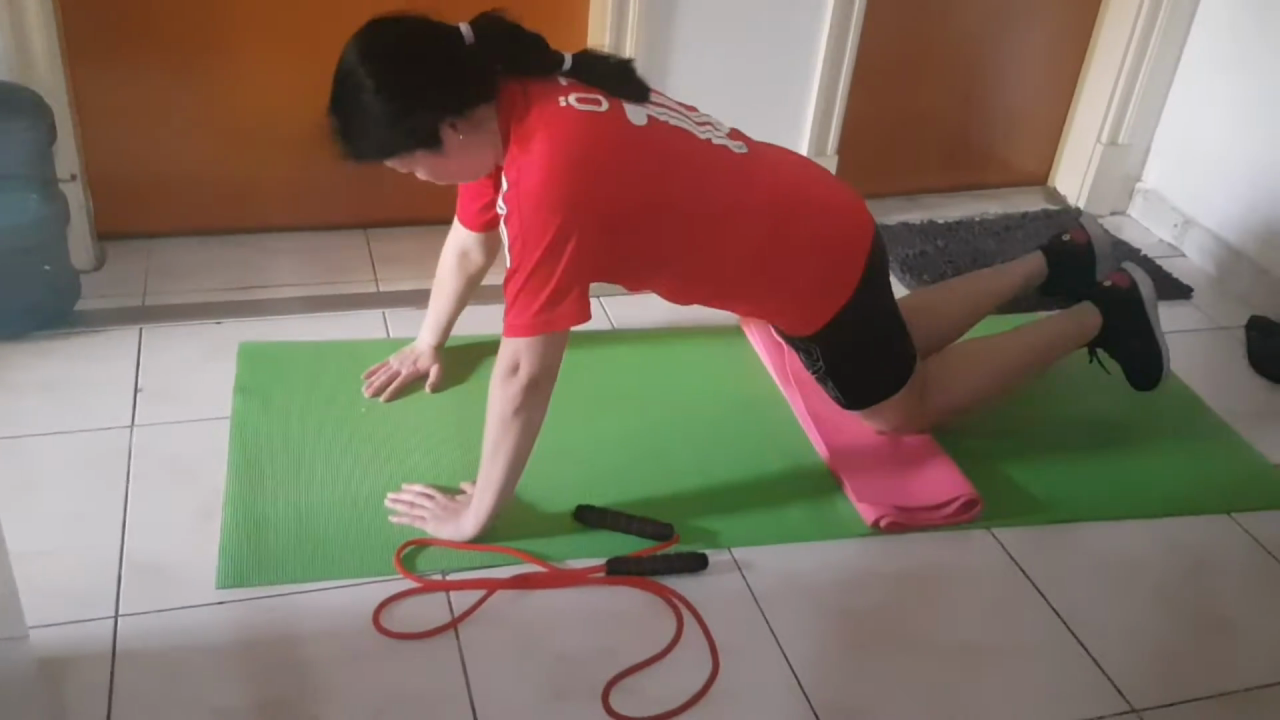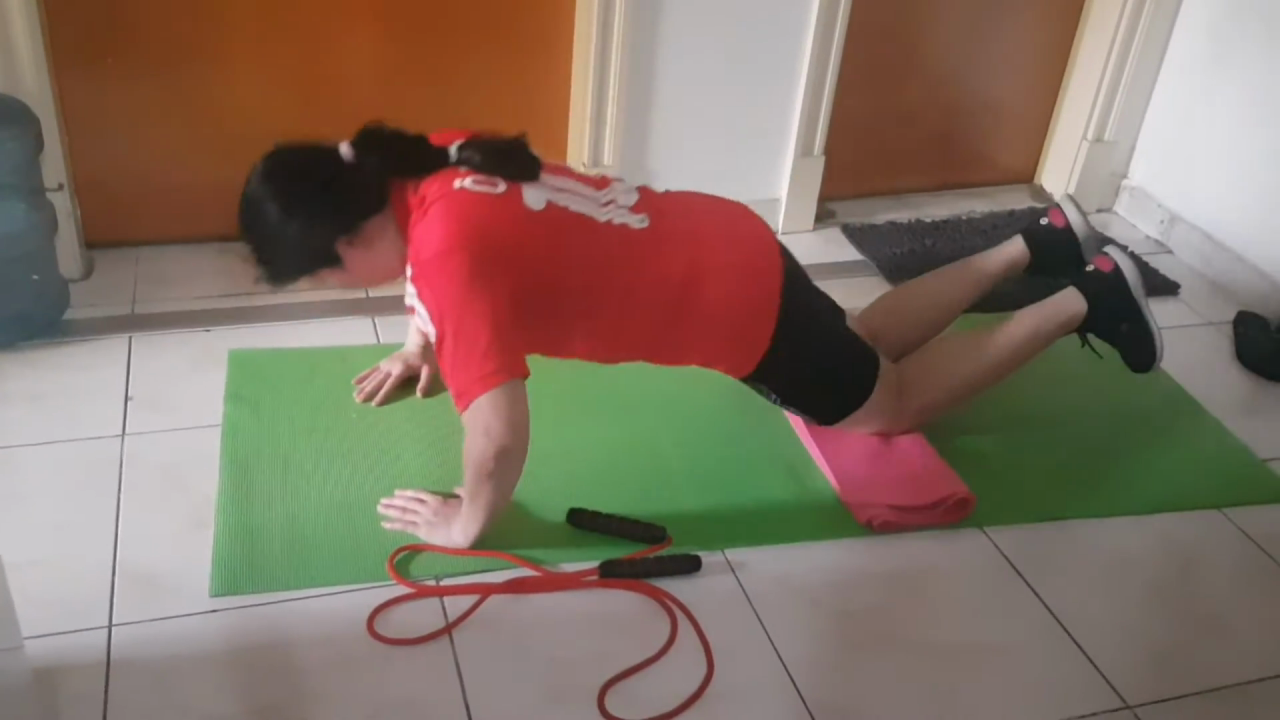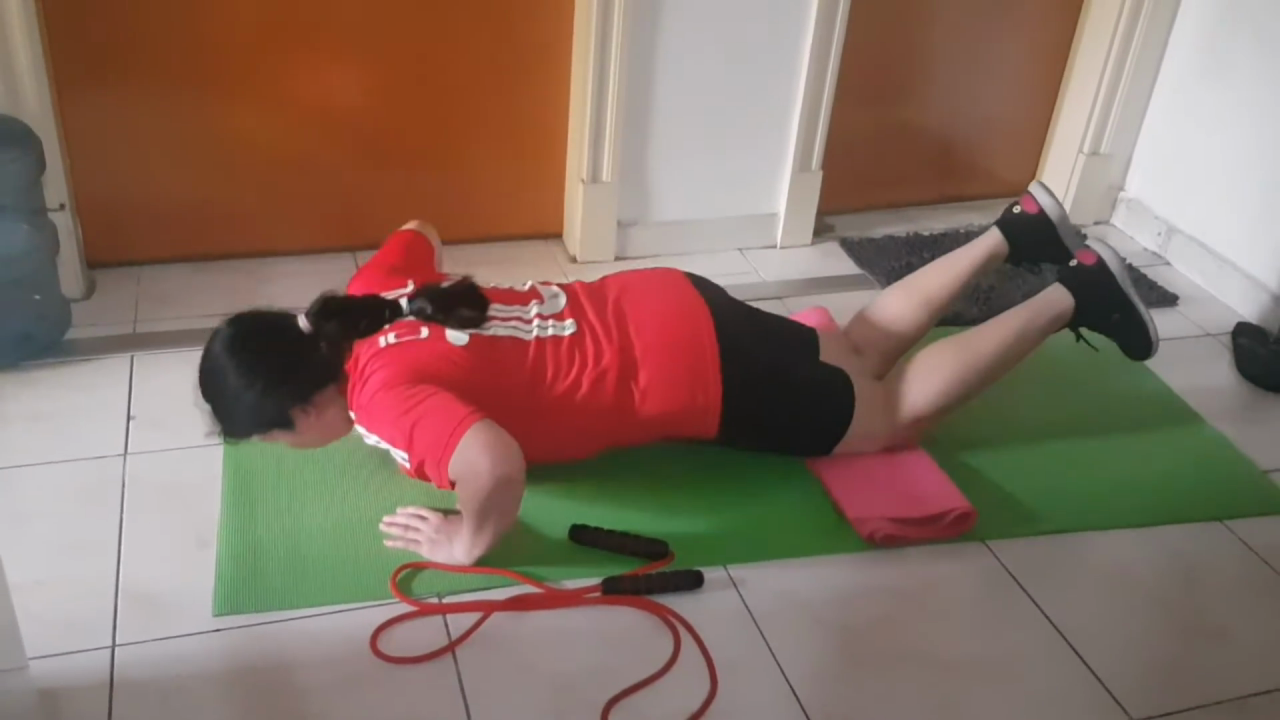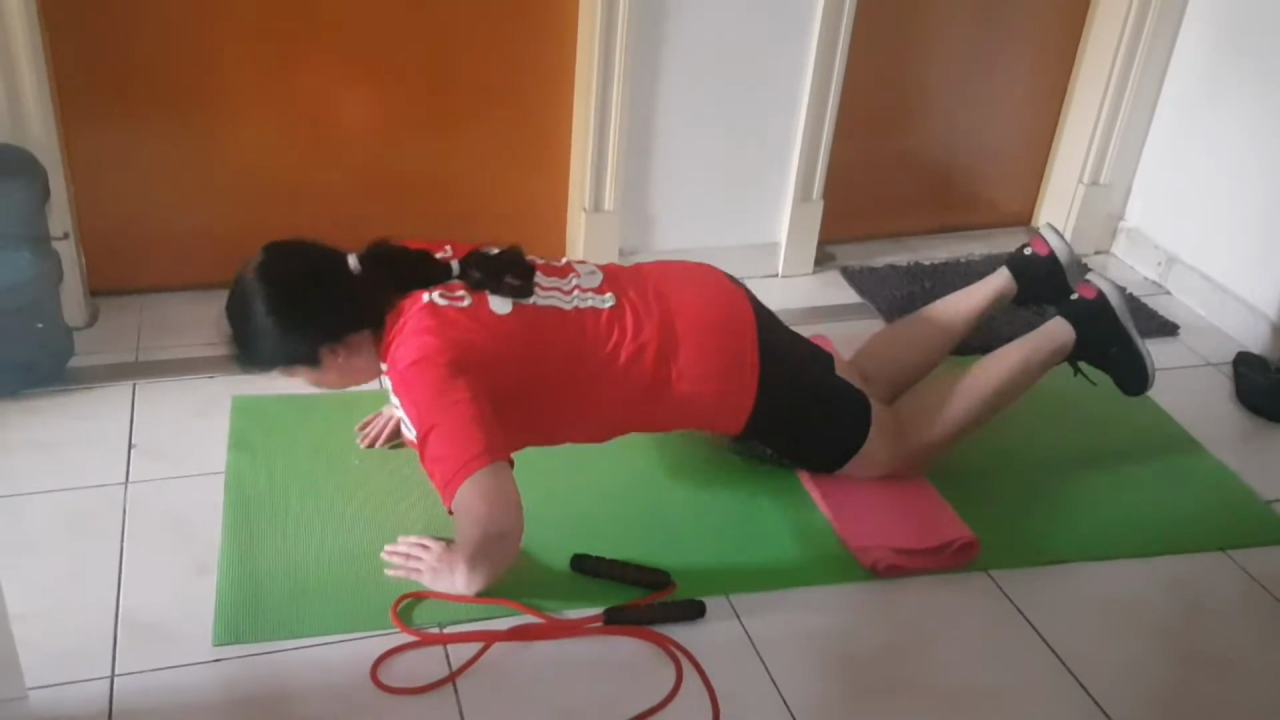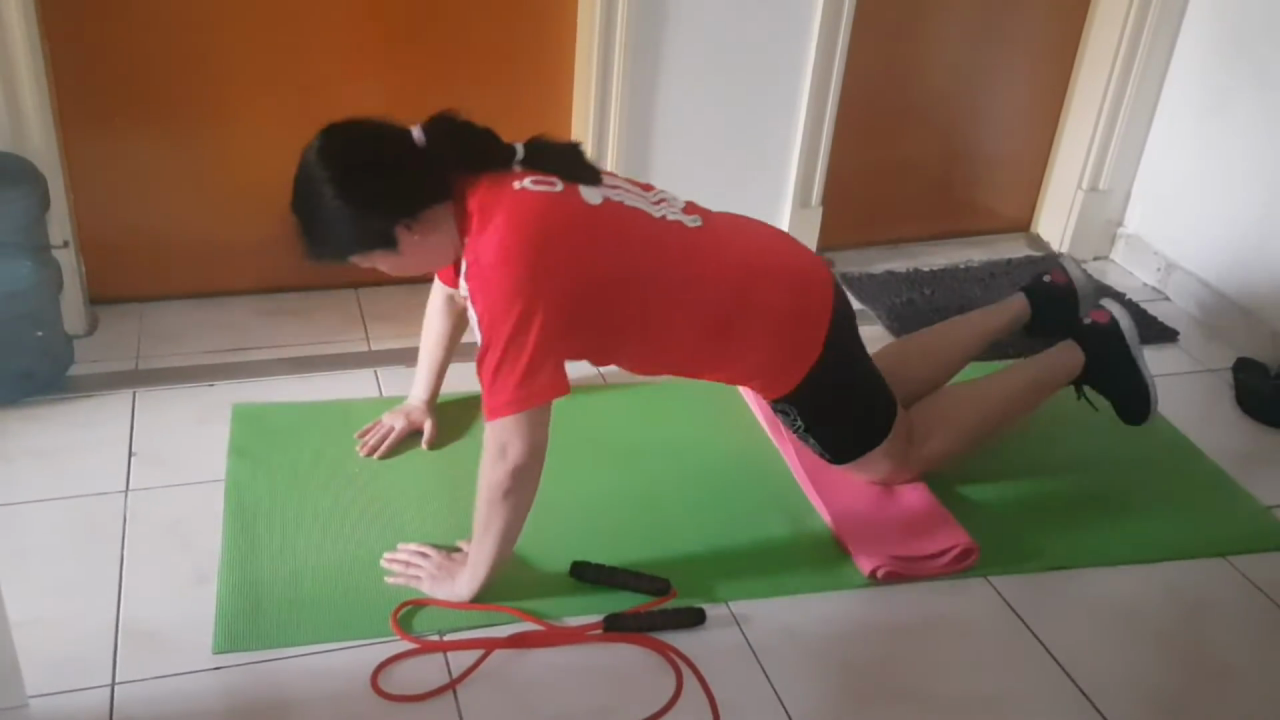
dt=0.5s
person 1, frame 1
left shoulder: (550, 167)
right shoulder: (503, 104)
left elbow: (524, 373)
right elbow: (470, 238)
left wrist: (475, 512)
right wrist: (427, 347)
left hip: (818, 256)
right hip: (792, 218)
left knee: (906, 407)
right knee: (892, 347)
left ankle: (1096, 316)
right ankle: (1054, 262)
person 1, frame 2
left shoulder: (445, 257)
right shoulder: (420, 167)
left elbow: (501, 433)
left wrist: (467, 520)
right wrist: (423, 346)
left hip: (739, 299)
right hip: (719, 244)
left knee: (894, 400)
right knee: (870, 345)
left ankle: (1081, 300)
right ankle: (1033, 244)
person 1, frame 3
left shoulder: (383, 396)
right shoulder: (366, 310)
left elbow: (496, 464)
right elbow: (419, 233)
left wrist: (468, 541)
left hip: (682, 370)
right hip: (661, 305)
left knee: (886, 416)
right knee: (857, 356)
left ankle: (1070, 297)
right ankle: (1013, 232)
person 1, frame 4
left shoulder: (423, 361)
right shoulder: (398, 277)
left elbow: (496, 517)
left wrist: (463, 572)
left hip: (716, 360)
right hip: (694, 304)
left knee: (892, 444)
right knee: (859, 386)
left ankle: (1070, 328)
right ankle: (1025, 274)
person 1, frame 5
left shoulder: (508, 251)
right shoulder: (470, 182)
left elbow: (516, 453)
right elbow: (451, 288)
left wrist: (470, 572)
right wrist: (419, 400)
left hip: (783, 317)
right hip: (760, 273)
left knee: (899, 455)
right knee: (881, 396)
left ankle: (1077, 351)
right ankle: (1037, 302)
